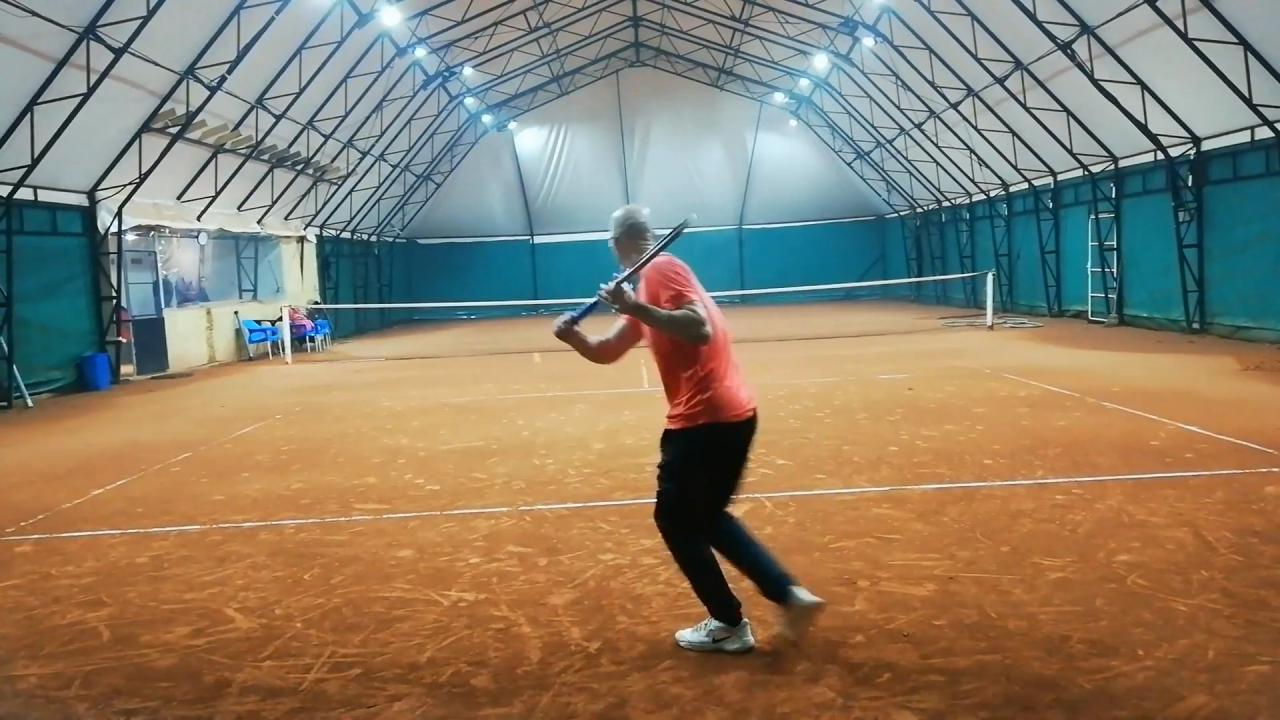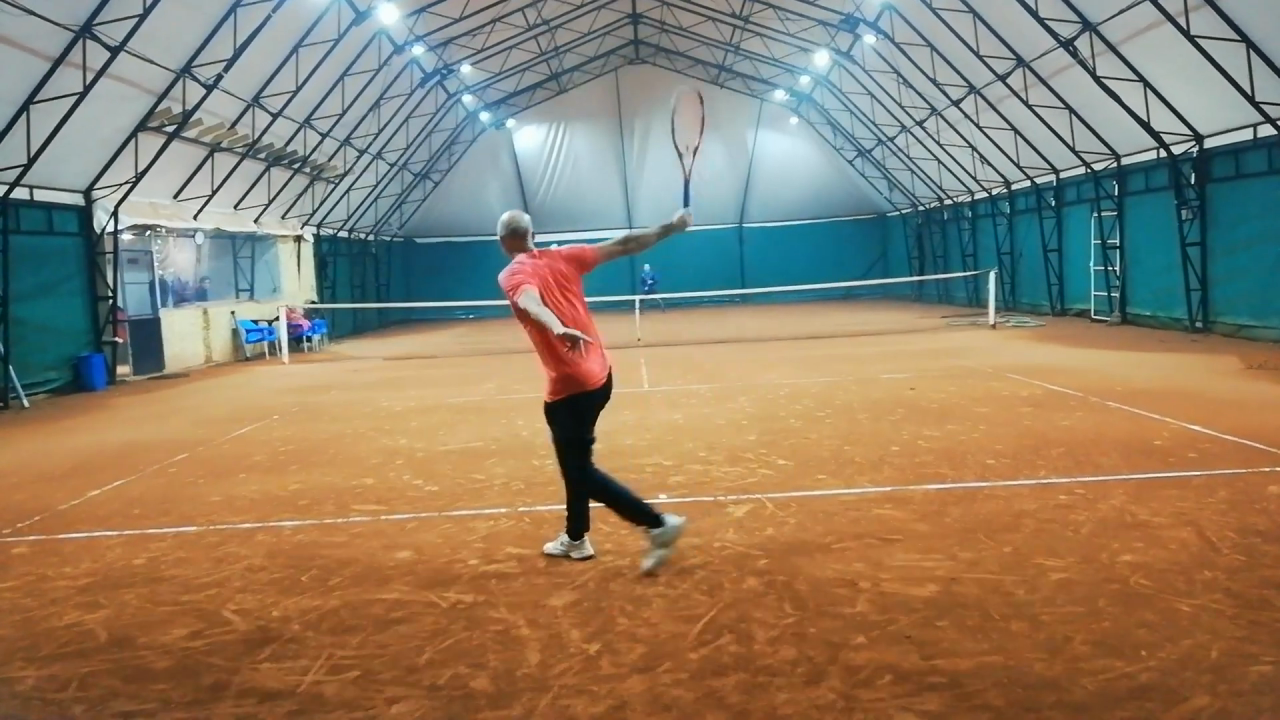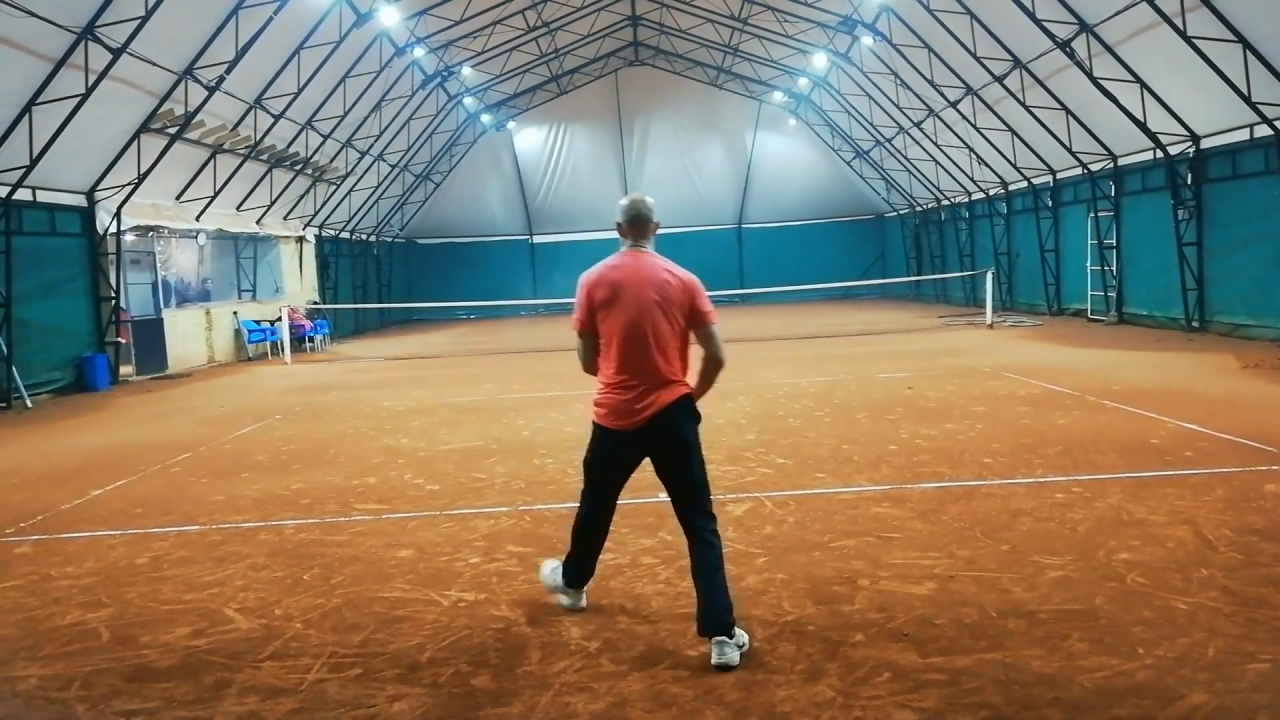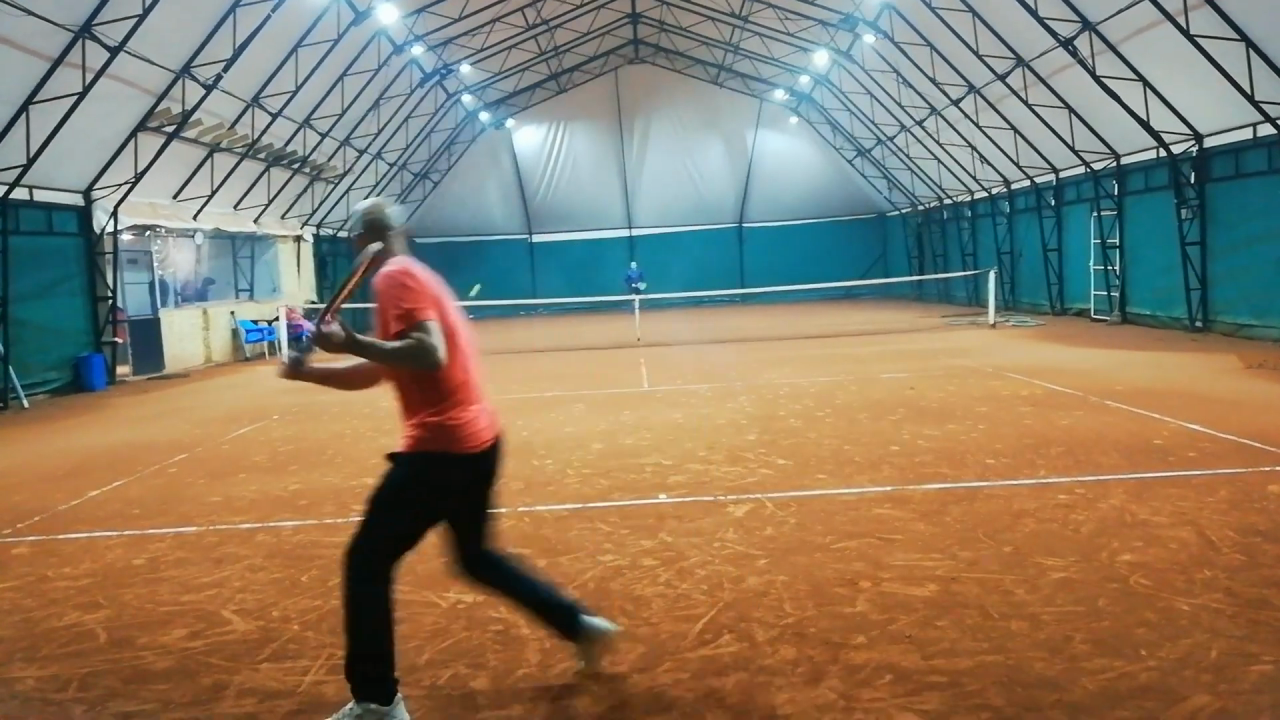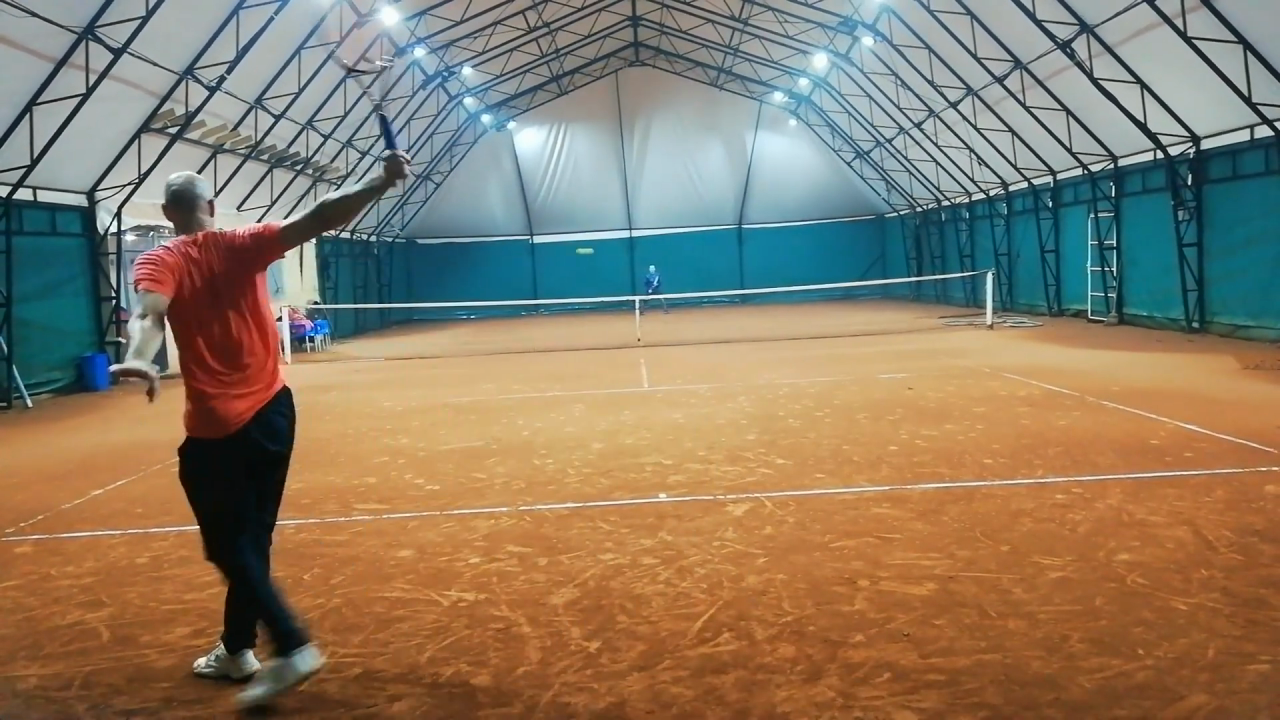
dt=1s
person 1, frame 1
left shoulder: (661, 269)
right shoulder: (655, 280)
left elbow: (700, 331)
right elbow: (608, 352)
left wrist: (634, 307)
right wrist: (574, 338)
left hip: (704, 418)
right hip: (734, 410)
left knee: (675, 518)
right knee: (705, 516)
left ankle: (729, 624)
right ankle: (788, 592)
person 1, frame 2
left shoulder: (513, 274)
right shoulder: (563, 257)
left elbow: (532, 303)
right elbow: (621, 246)
left wrist: (559, 330)
right wrist: (668, 228)
left hip: (570, 383)
right hip: (597, 373)
left knee: (579, 470)
right knee: (570, 456)
left ankle: (658, 524)
right ankle: (575, 537)
person 1, frame 3
left shoulder: (594, 280)
right shoulder: (684, 281)
left elbow: (588, 361)
right elbow: (715, 357)
right wrist: (693, 395)
left hip: (614, 417)
right hip: (671, 415)
left knee: (595, 505)
right knee: (700, 522)
left ankle: (572, 582)
right ankle: (720, 634)
person 1, frame 4
left shoulder: (394, 278)
right shoulder: (422, 278)
left elbow: (429, 358)
right elbow: (375, 372)
left wrist: (350, 343)
right wrist: (311, 372)
left hip: (440, 445)
right hip: (478, 438)
left knee: (366, 562)
right knee: (474, 557)
right ankle: (581, 626)
person 1, frame 5
left shoulder: (158, 264)
right shoulder: (243, 246)
left elbow: (147, 316)
right elbow: (320, 218)
left wrist: (136, 361)
right wrist: (381, 182)
left hip: (213, 428)
right hip: (273, 411)
left knee: (229, 546)
right knee: (250, 539)
left ankle: (292, 651)
right ankle: (238, 650)
